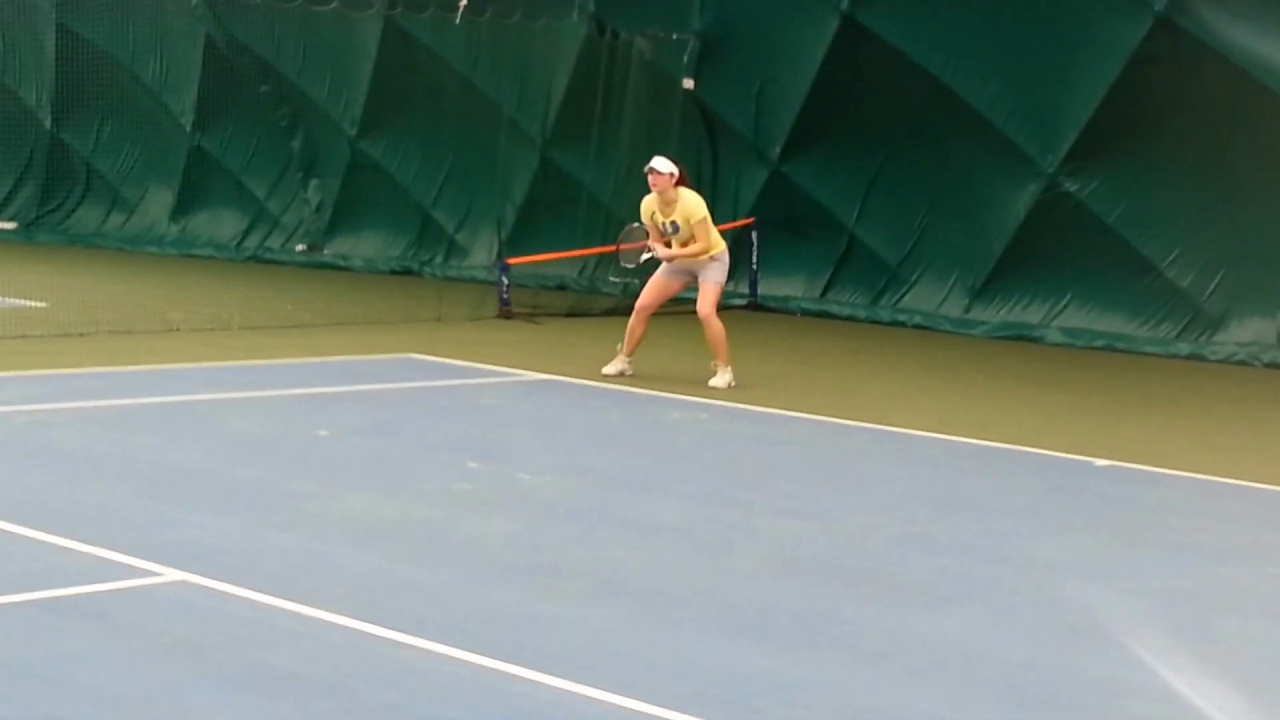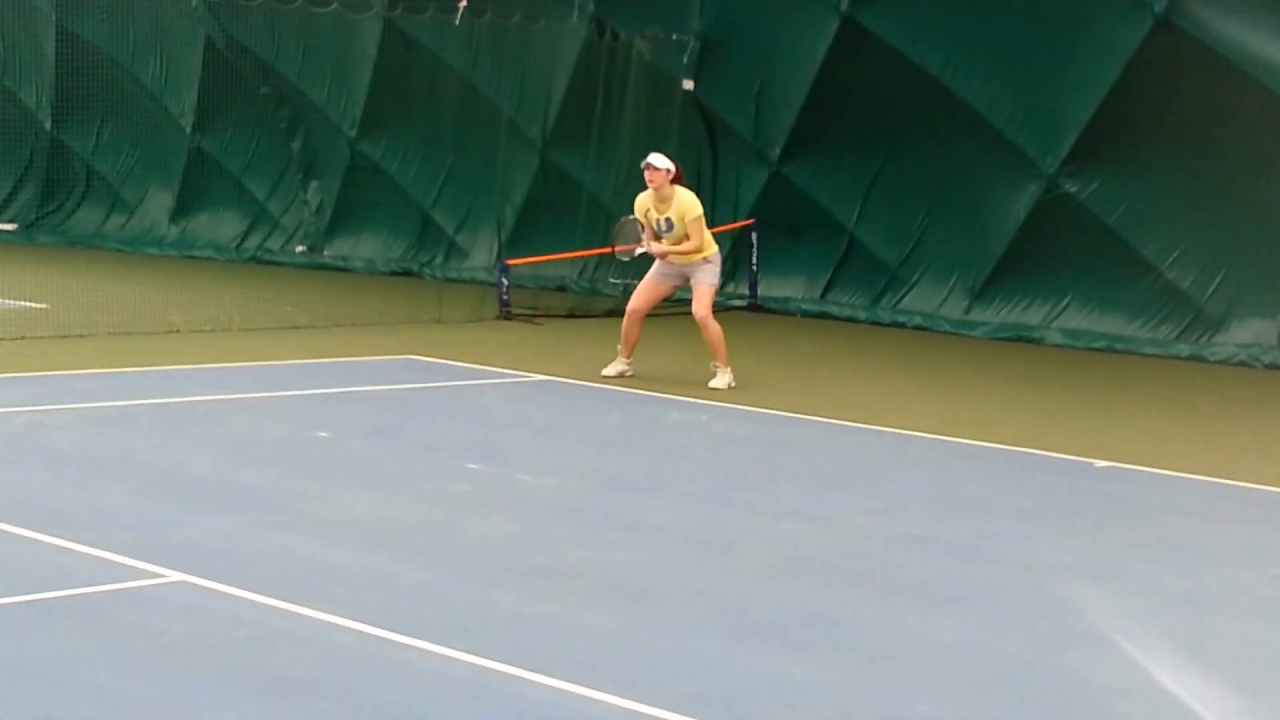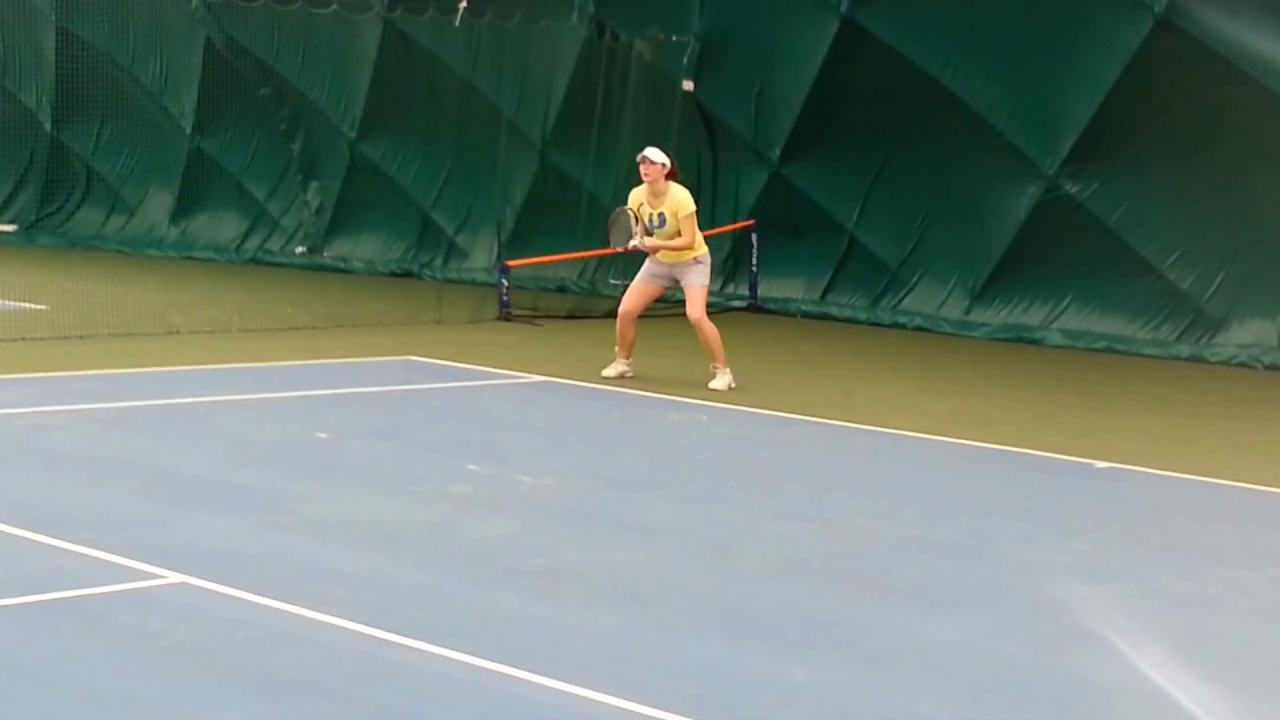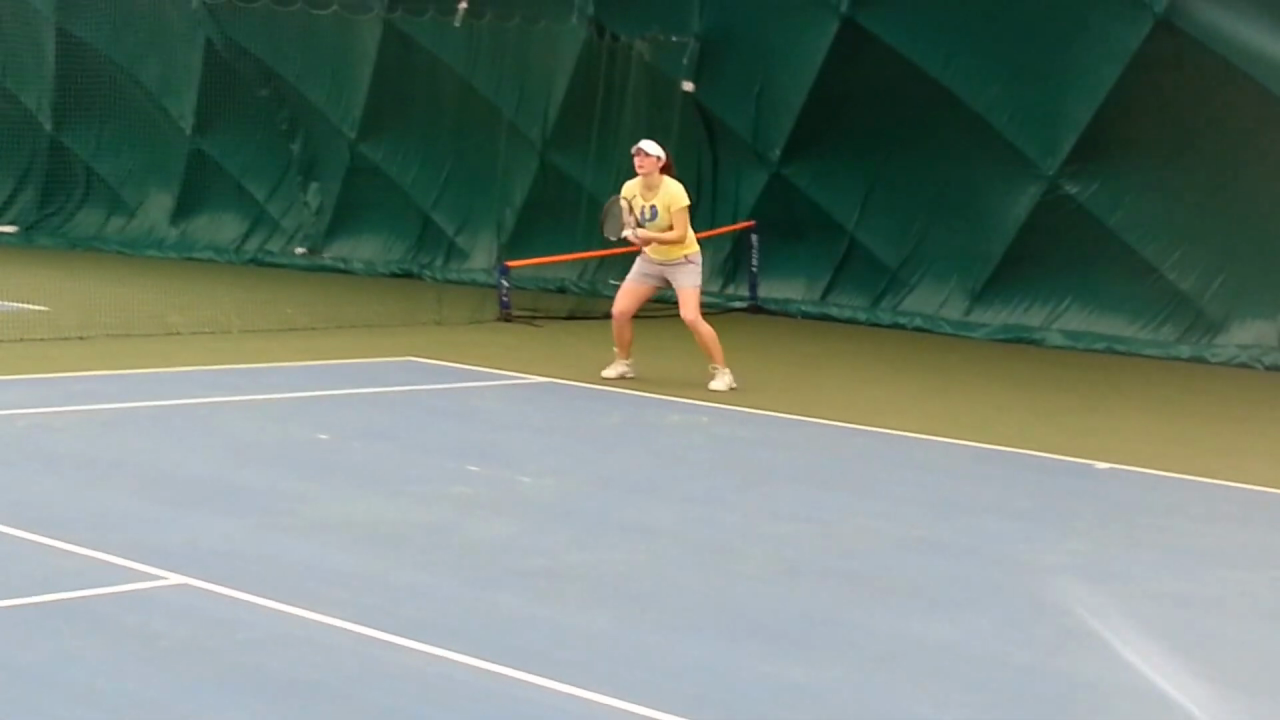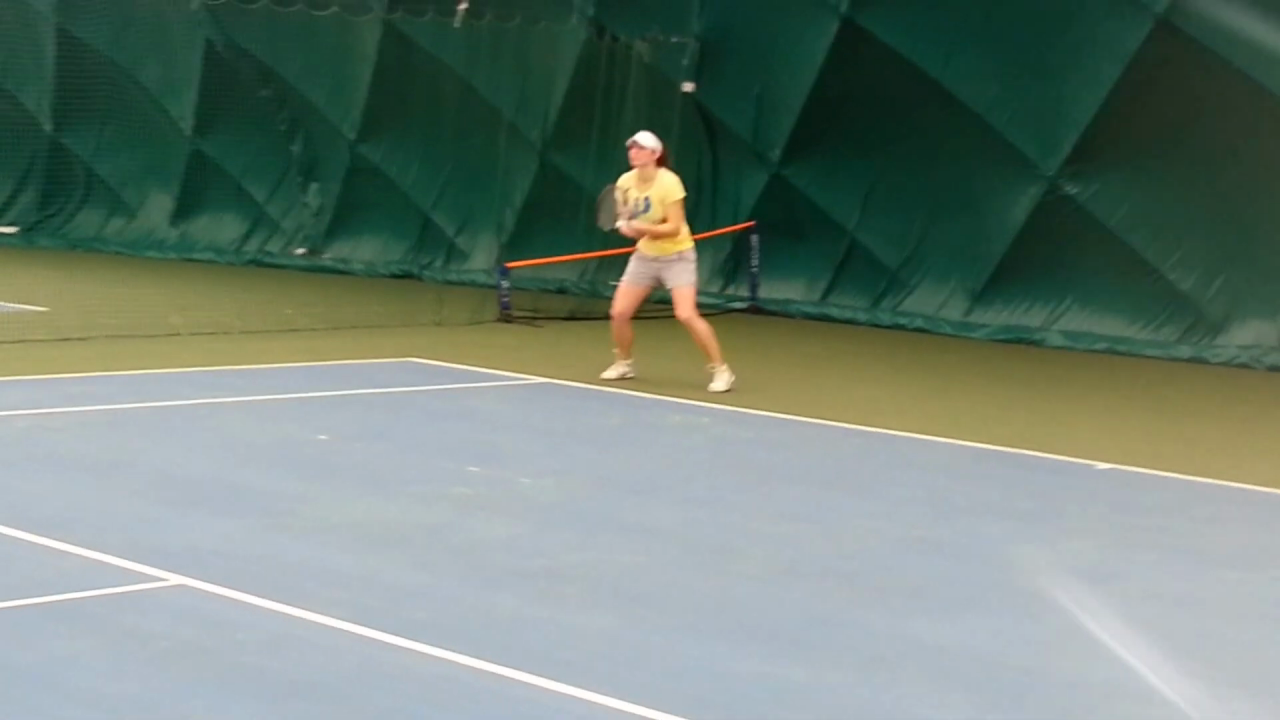
dt=0.1s
person 1, frame 1
left shoulder: (691, 202)
right shoulder: (648, 204)
left elbow: (704, 246)
right elbow: (655, 241)
left wrist: (672, 253)
right wrist: (661, 251)
left hip: (711, 258)
right hip: (679, 259)
left knee: (705, 311)
right knee: (642, 306)
left ankle: (724, 370)
right ankle: (624, 360)
person 1, frame 2
left shoulder: (686, 200)
right shoulder: (642, 201)
left elbow: (696, 244)
right elbow: (648, 238)
left wrist: (665, 250)
right wrist: (652, 247)
left hip: (702, 259)
right hip: (669, 262)
left knee: (701, 314)
right knee: (633, 309)
left ankle: (723, 371)
right ankle: (623, 362)
person 1, frame 3
left shoulder: (680, 196)
right shoulder: (636, 196)
left elbow: (689, 241)
right elbow: (639, 234)
left wrist: (657, 243)
right wrist: (644, 244)
left hip: (692, 260)
right hip: (659, 261)
left knee: (696, 315)
right knee: (626, 311)
left ankle: (723, 372)
right ankle: (623, 362)
person 1, frame 4
left shoulder: (674, 190)
right shoulder: (629, 189)
left elbow: (680, 235)
right elbow: (631, 228)
left wrist: (650, 236)
right wrist: (636, 236)
left hip: (683, 259)
right hip: (650, 259)
left knee: (691, 317)
right knee: (620, 311)
left ankle: (722, 372)
right ankle: (623, 363)
person 1, frame 5
left shoulder: (668, 182)
right shoulder: (624, 182)
left elbow: (674, 228)
right elbow: (625, 222)
left wrist: (643, 228)
right wrist: (630, 229)
left hip: (677, 256)
right hip: (645, 256)
left knee: (687, 315)
right knee: (619, 312)
left ankle: (721, 370)
right ankle: (623, 363)
